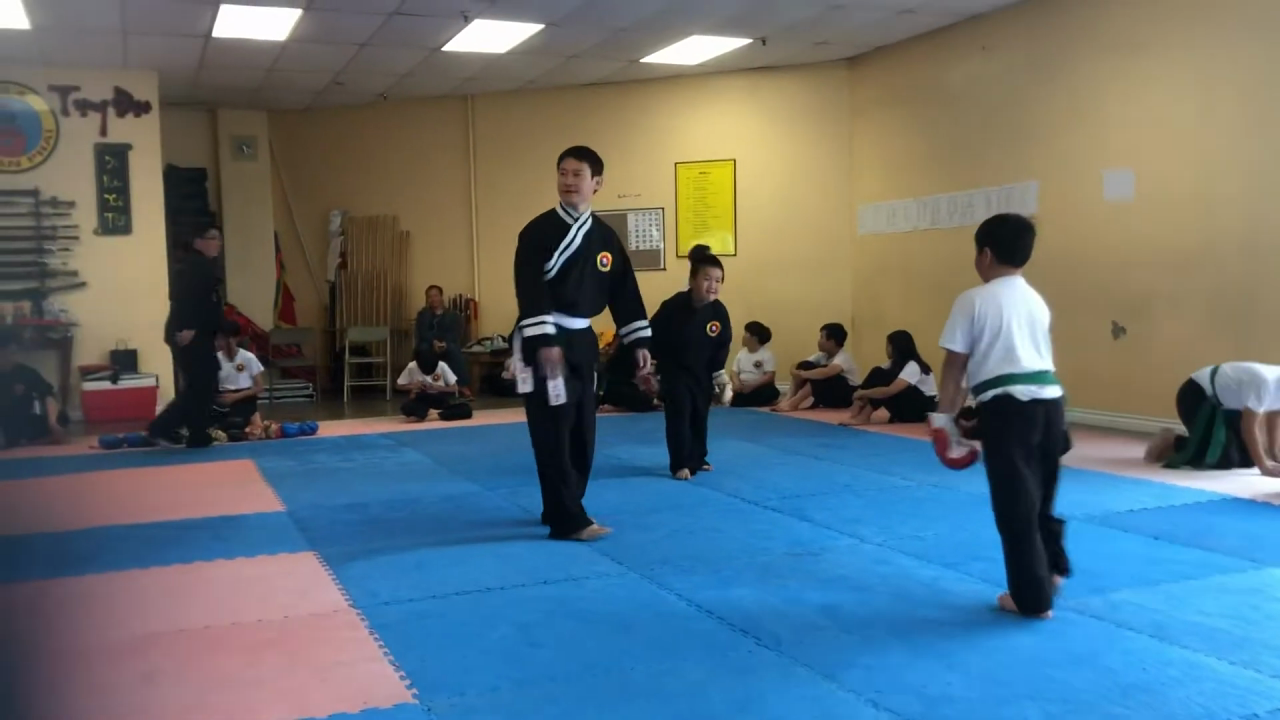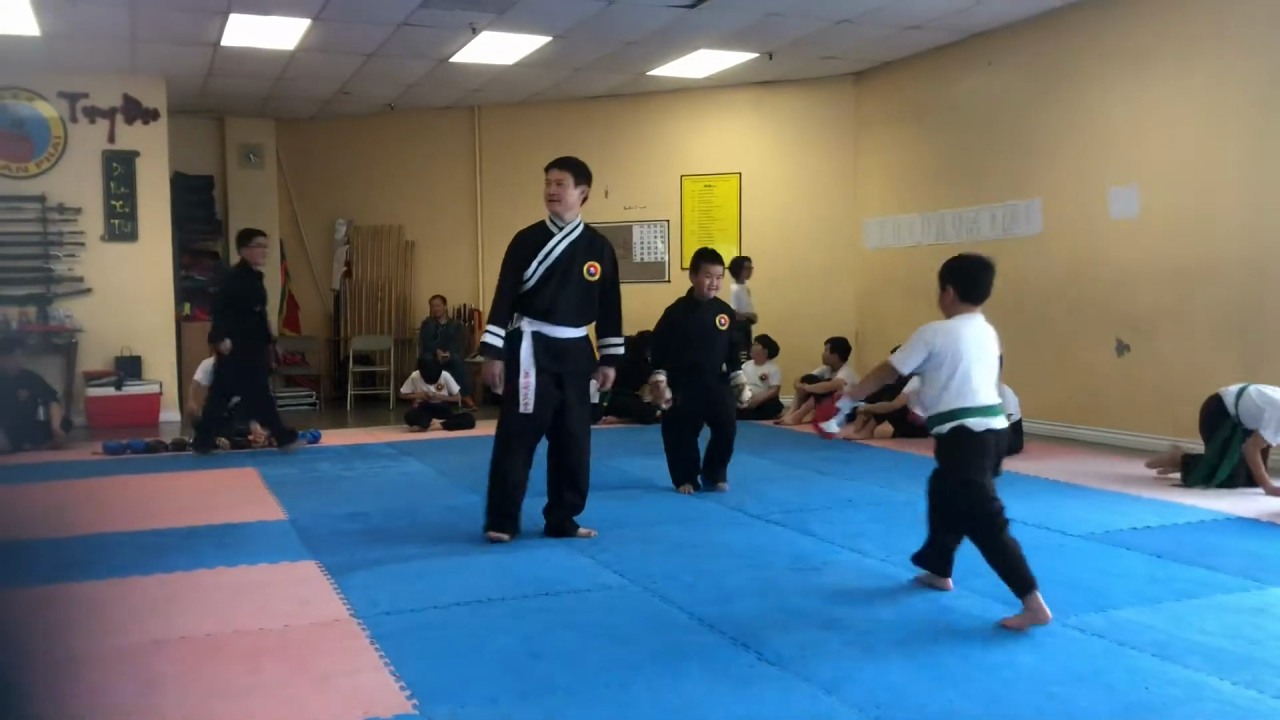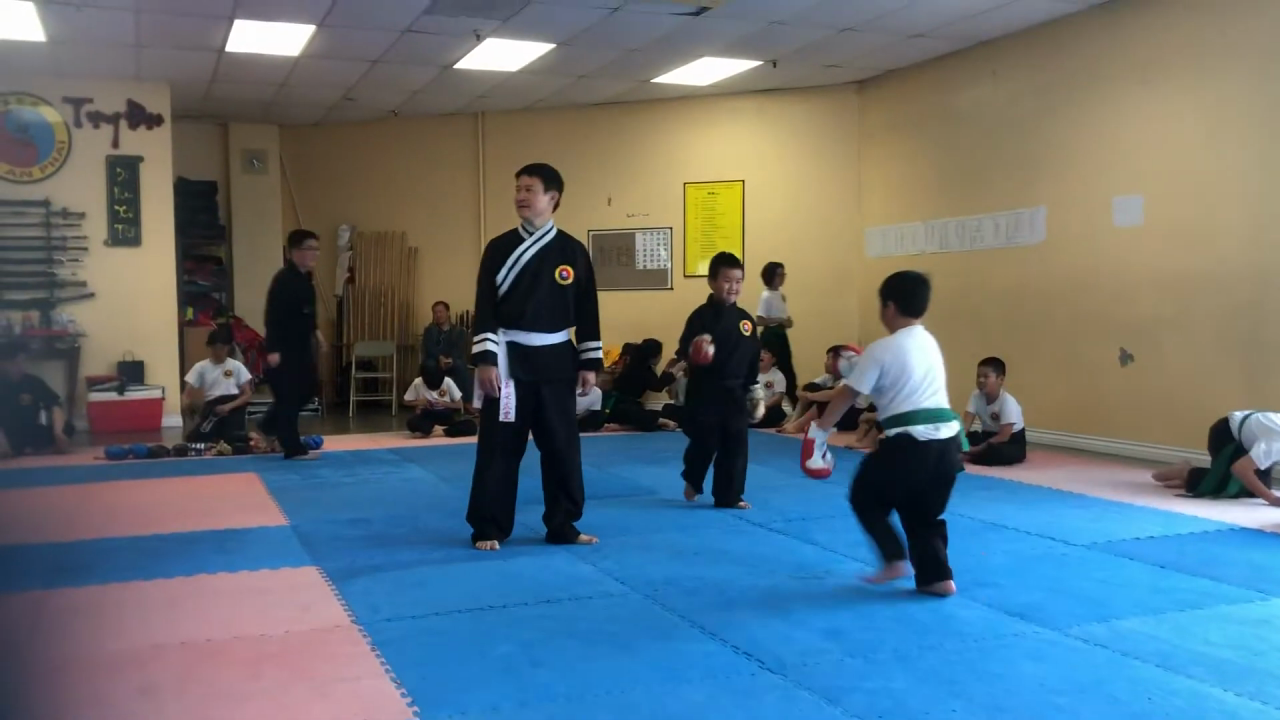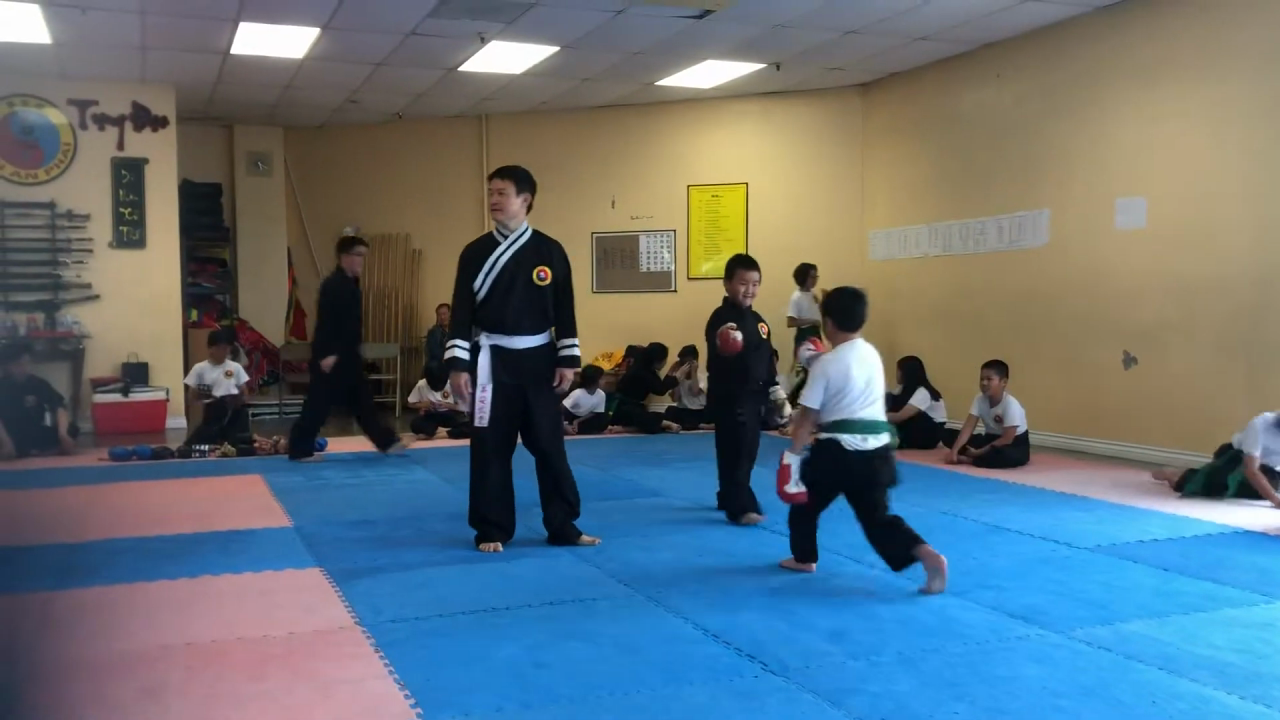
dt=0.3s
person 1, frame 1
left shoulder: (604, 236)
right shoulder: (539, 230)
left elbow: (623, 292)
right elbow: (530, 292)
left wrist: (639, 343)
right wrist: (541, 341)
left hip: (580, 339)
right hip: (546, 338)
left knee: (581, 429)
right knee: (552, 428)
left ankle: (565, 510)
right ankle: (569, 517)
person 1, frame 2
left shoulder: (599, 246)
right shoulder: (527, 240)
left elbow: (609, 306)
right elbow: (505, 298)
left wrist: (610, 359)
right wrist: (494, 352)
left hip: (575, 351)
right hip: (531, 349)
left knee: (573, 440)
right knee: (518, 436)
left ankle: (562, 518)
right ankle: (501, 519)
person 1, frame 3
left shoulder: (573, 251)
right shoulder: (499, 248)
left elbow: (587, 311)
right elbow: (485, 308)
left wrist: (590, 363)
right wrist: (485, 359)
left hip: (556, 358)
right hip: (509, 357)
left knee: (562, 445)
right knee: (499, 446)
left ankle: (562, 525)
right ankle: (489, 528)
person 1, frame 4
left shoulder: (549, 251)
right shoulder: (475, 252)
left elbow: (564, 310)
right elbow: (461, 313)
left wrist: (567, 360)
right wrist: (458, 364)
left hip: (538, 360)
right hip: (492, 362)
left knee: (549, 445)
right knee: (491, 448)
left ankle: (563, 526)
right ankle: (492, 529)
person 2, frame 1
left shoulder: (974, 300)
right shoulder: (1035, 300)
left elbow: (955, 364)
left wrist: (944, 417)
left hip: (1008, 406)
right hip: (1049, 401)
left knee: (1015, 503)
right knee: (1039, 497)
left ankle: (1032, 599)
right ankle: (1050, 571)
person 2, frame 2
left shoulder: (933, 334)
right shoulder: (988, 334)
left elbow: (887, 372)
left wrist: (847, 398)
right wrist: (926, 407)
left hip: (962, 435)
right hip: (994, 428)
left knee: (985, 519)
right knee: (945, 497)
left ankle: (1031, 600)
right ankle: (937, 569)
person 2, frame 3
left shoulder: (881, 349)
right shoulder: (929, 343)
left elbow: (847, 396)
left wrist: (819, 430)
right wrist: (859, 363)
left hip: (908, 441)
right hip: (946, 437)
left knee: (866, 498)
right knee: (924, 513)
left ankle: (895, 560)
right ankle: (938, 577)
person 2, frame 4
left shoulder: (826, 364)
right shoulder: (872, 355)
left elbow: (807, 415)
left wrist: (793, 455)
left hip: (839, 449)
right hip: (876, 446)
left knee: (806, 500)
right knee: (876, 514)
left ankle: (803, 558)
right ankle: (924, 553)
person 3, frame 1
left shoulder: (719, 312)
right shoulder: (673, 307)
left elbow: (722, 347)
right elbow: (654, 339)
left wrist: (721, 379)
left hip: (702, 374)
right hip: (674, 372)
left knee: (700, 418)
right knee: (679, 416)
left ankle: (696, 459)
right ankle: (681, 464)
person 3, frame 2
left shoulder: (724, 311)
right shoulder: (678, 310)
left elbow: (733, 348)
right elbow: (659, 346)
left wrist: (739, 381)
right wrist: (659, 380)
left hip: (715, 382)
right hip: (683, 383)
left knee: (726, 427)
right knee: (682, 433)
left ankle: (715, 473)
right ankle: (685, 478)
person 3, frame 3
left shoulder: (745, 319)
right shoulder: (702, 315)
left elbow: (753, 359)
right elbow: (685, 346)
left wrist: (755, 393)
left hip: (736, 393)
right hip: (705, 392)
left knee: (736, 446)
right knee: (703, 442)
left ankle: (729, 496)
right ankle: (692, 481)
person 3, frame 4
left shoulder: (757, 320)
right shoulder: (721, 317)
left elbow: (767, 361)
right elbow: (716, 348)
left wrist: (777, 395)
right wrist: (723, 344)
left hip: (754, 395)
right hip: (729, 396)
left knee: (747, 452)
right knee: (736, 453)
left ankle: (730, 500)
right ankle: (742, 507)
person 4, frame 1
left shoulder: (202, 266)
right shoulder: (199, 266)
right elbow: (185, 298)
right wrist: (188, 327)
left hip: (195, 335)
right hip: (190, 336)
left knee: (199, 384)
right knee: (202, 384)
left ankle: (198, 437)
right ankle: (162, 428)
person 4, frame 2
left shoulder: (254, 276)
right shoulder: (236, 277)
left elbow: (259, 317)
right elbow: (219, 308)
left wrist: (269, 342)
right wrist: (222, 337)
left hip: (249, 344)
right hip: (237, 346)
left knee: (221, 394)
right knee: (257, 393)
left ankle: (203, 442)
right ankle: (284, 438)
person 4, frame 3
left shoulder: (305, 278)
right shoulder: (283, 280)
right elbow: (273, 317)
left wrist: (315, 331)
right wrist: (273, 349)
left hip: (302, 346)
right hip: (285, 349)
left knee: (304, 392)
right knee: (288, 398)
left ankle: (269, 427)
right ankle: (293, 448)
person 4, frame 4
left shoulder: (351, 283)
right shoulder: (333, 285)
right elbow: (325, 322)
right wrist: (327, 353)
left hip: (348, 353)
right hip: (332, 355)
left knee: (362, 399)
right knee: (319, 402)
left ankle: (386, 441)
right ankle: (299, 449)
